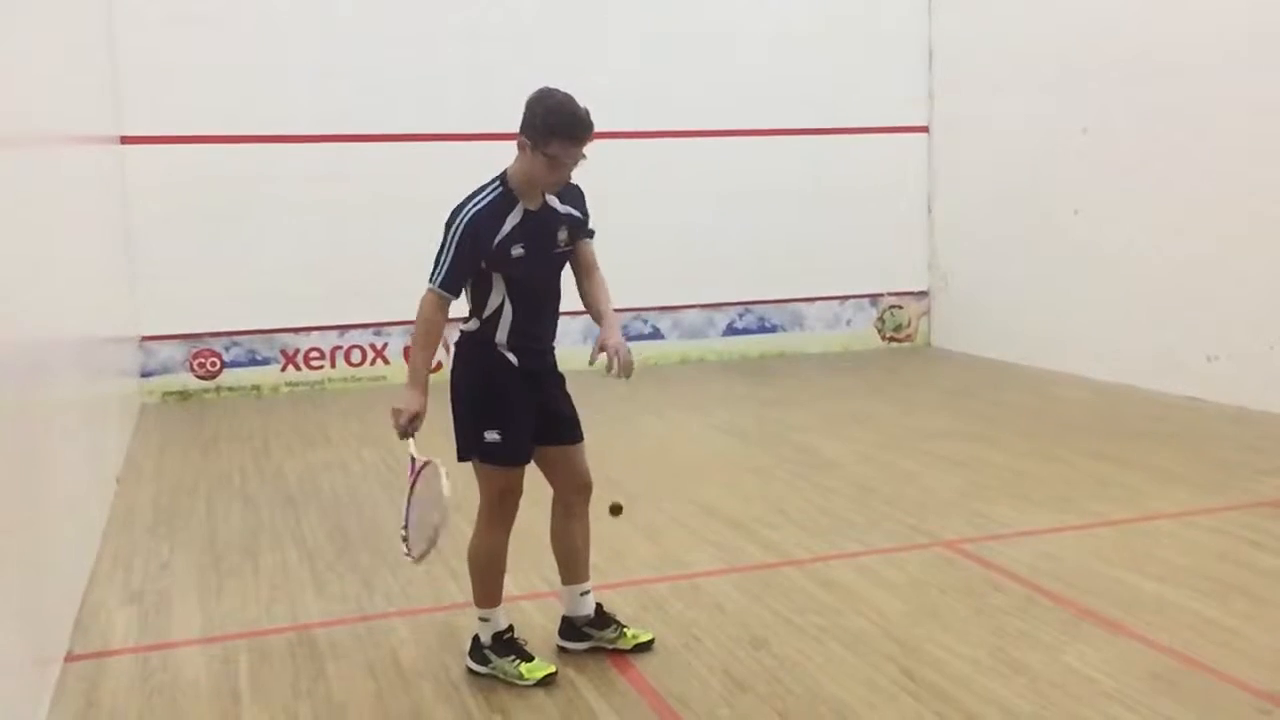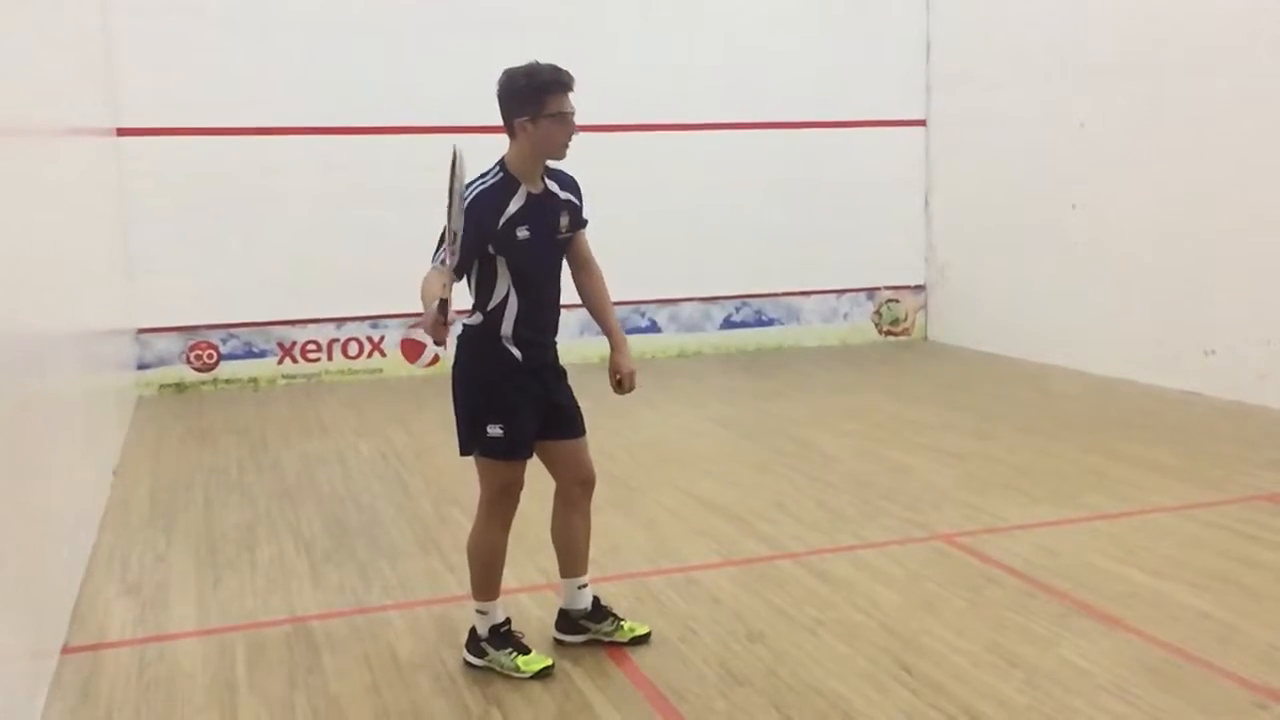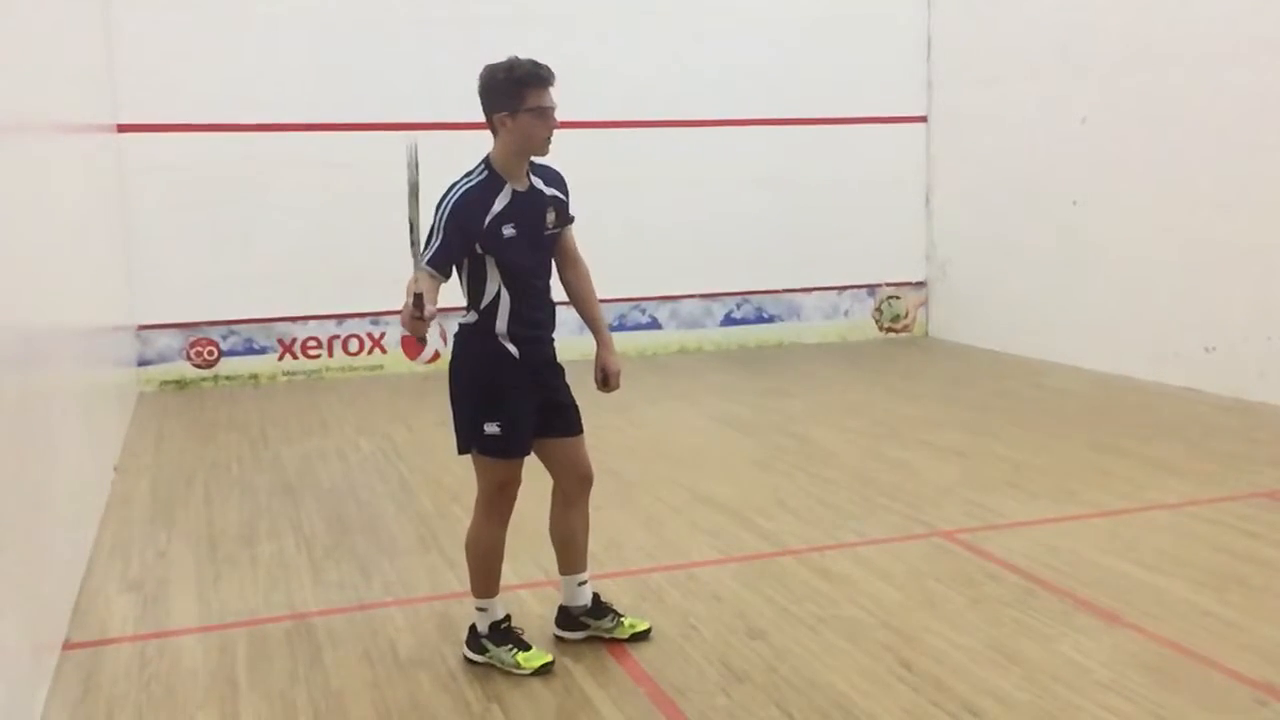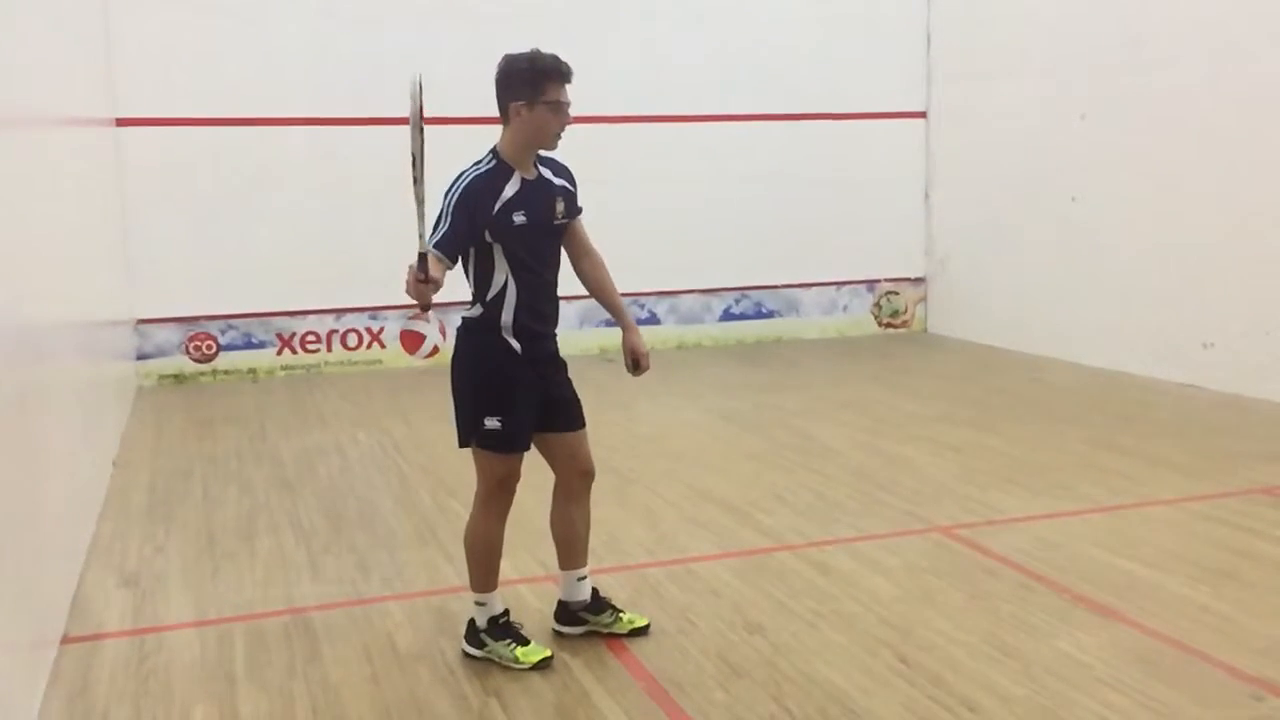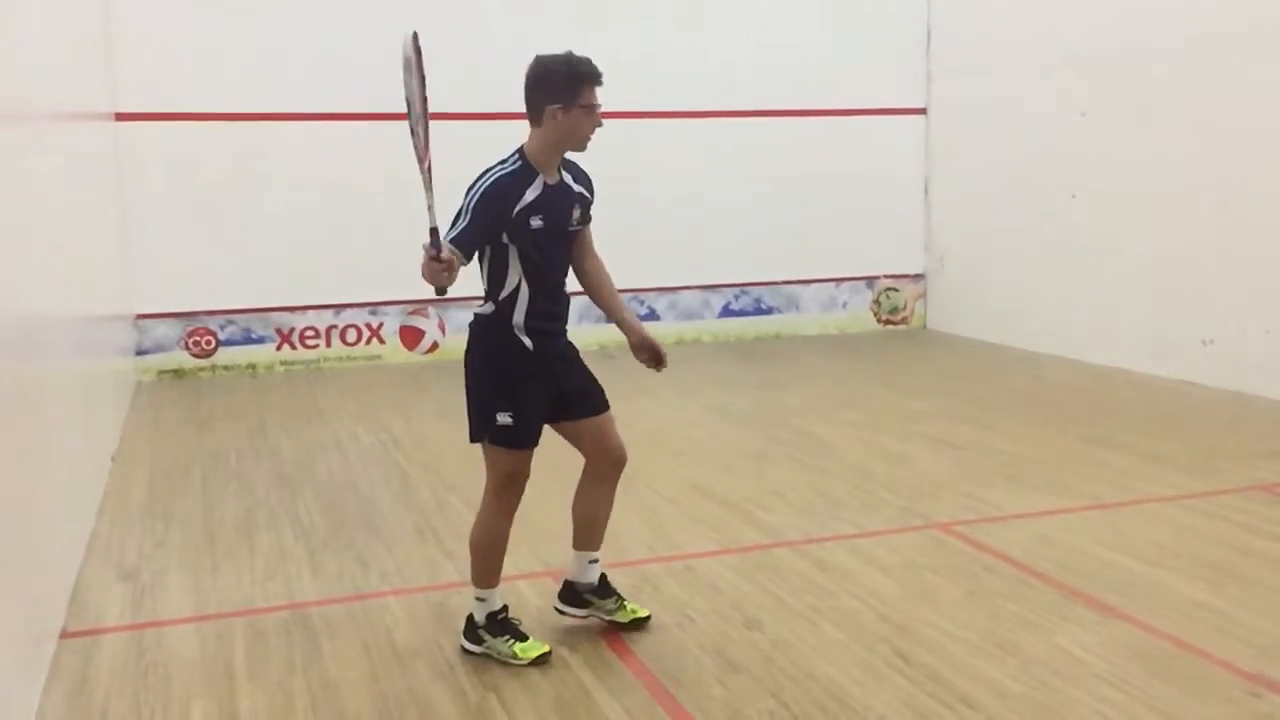
dt=1s
person 1, frame 1
left shoulder: (570, 202)
right shoulder: (478, 216)
left elbow: (588, 272)
right elbow: (437, 301)
left wrist: (610, 326)
right wrist: (416, 388)
left hip: (541, 368)
right hip: (489, 374)
left knee: (576, 485)
right knee: (500, 504)
left ankle: (581, 617)
right ankle: (491, 641)
person 1, frame 2
left shoulder: (565, 189)
right shoulder: (481, 200)
left elbow: (584, 268)
right elbow: (440, 274)
left wrist: (617, 344)
right wrist: (437, 309)
left hip: (543, 361)
right hip: (492, 367)
left knee: (578, 478)
right knee: (501, 497)
left ankle: (579, 608)
right ankle: (487, 633)
person 1, frame 3
left shoulder: (552, 185)
right shoulder: (466, 199)
left elbow: (570, 263)
right elbow: (430, 271)
left wrist: (603, 341)
right wrist: (419, 305)
left hip: (540, 358)
right hip: (489, 366)
left knee: (576, 475)
right knee: (498, 495)
left ankle: (579, 606)
right ankle: (487, 630)
person 1, frame 4
left shoulder: (559, 178)
right shoulder: (474, 188)
left elbow: (583, 253)
right elbow: (437, 258)
left wrist: (626, 323)
right wrist: (425, 281)
left hip: (542, 353)
right hip: (491, 359)
left knee: (577, 470)
right knee: (497, 489)
left ankle: (577, 601)
right ankle: (485, 624)
person 1, frame 5
left shoulder: (575, 182)
right shoulder: (497, 188)
right elbow: (445, 261)
left wrist: (630, 326)
right wrist: (439, 267)
left hip: (552, 347)
right hip: (502, 355)
left knee: (607, 453)
right knee: (505, 485)
left ankle: (584, 586)
right ankle: (486, 617)
